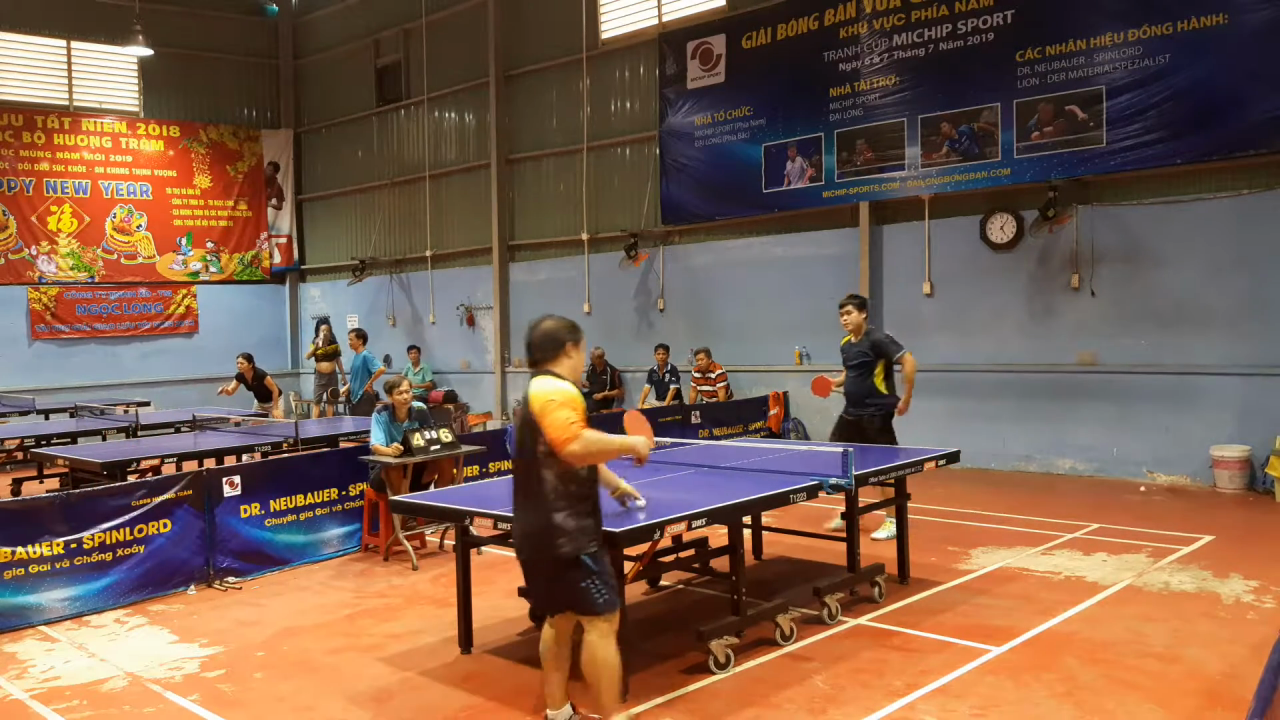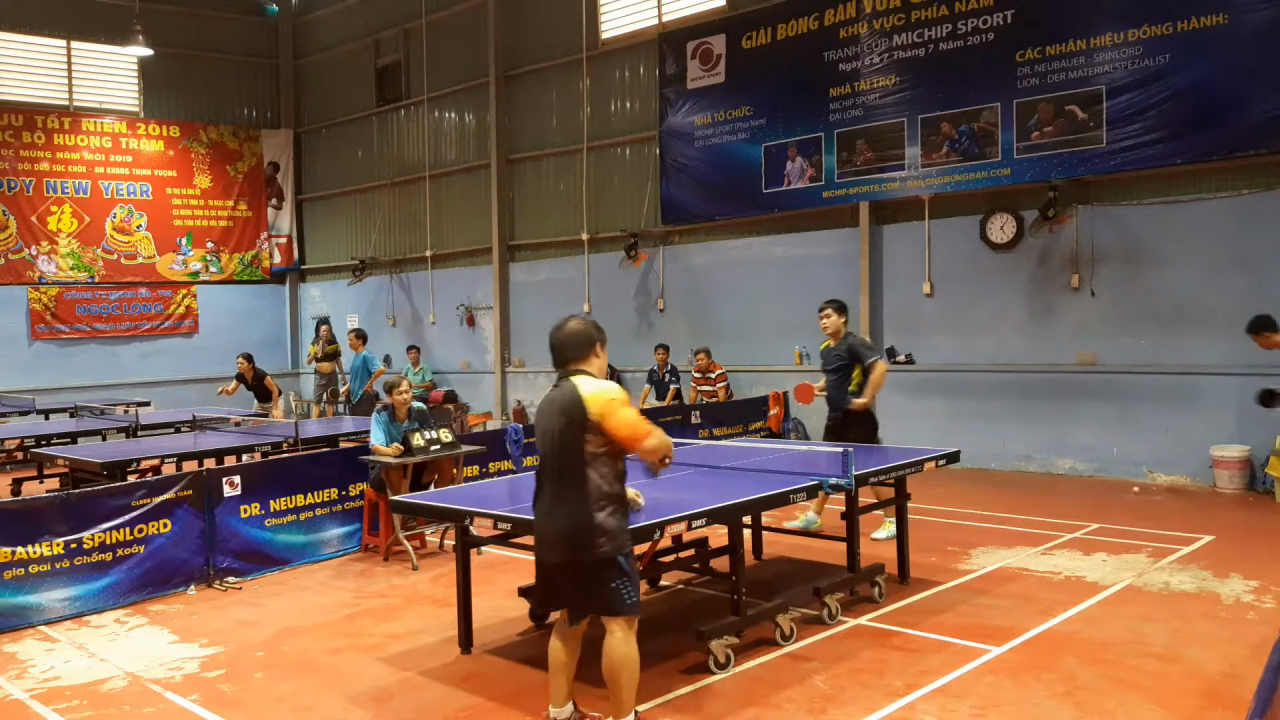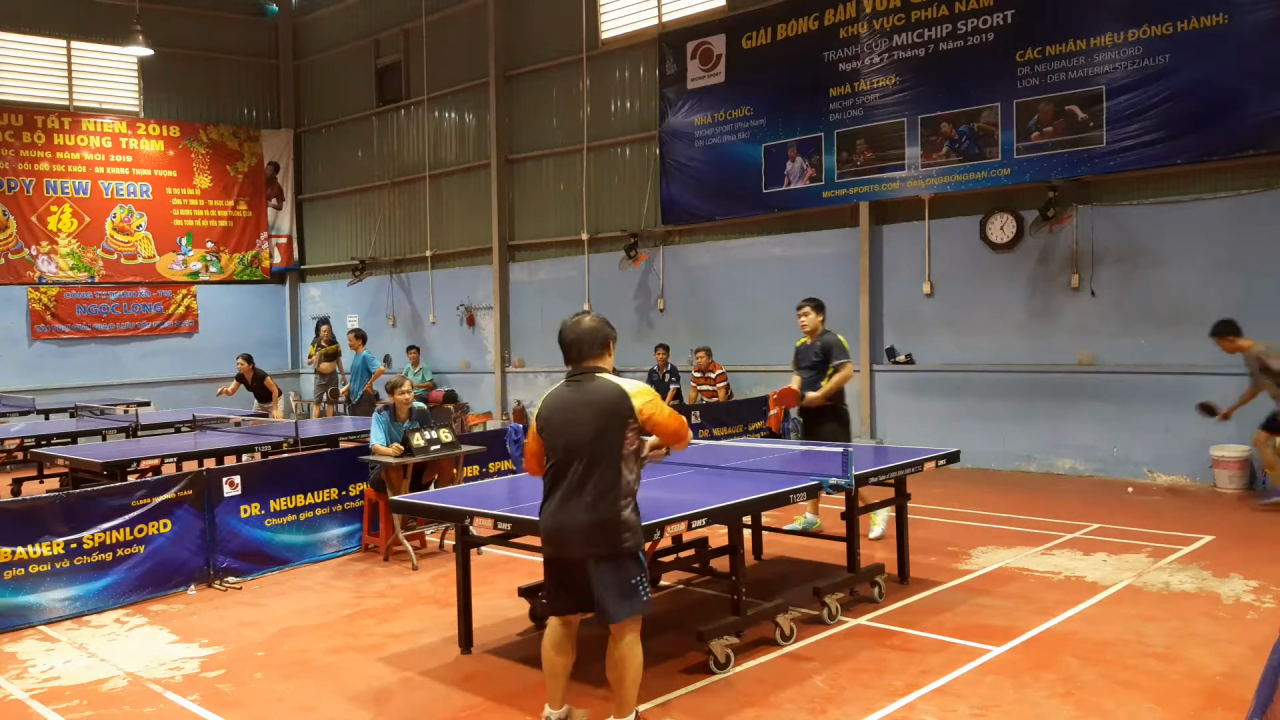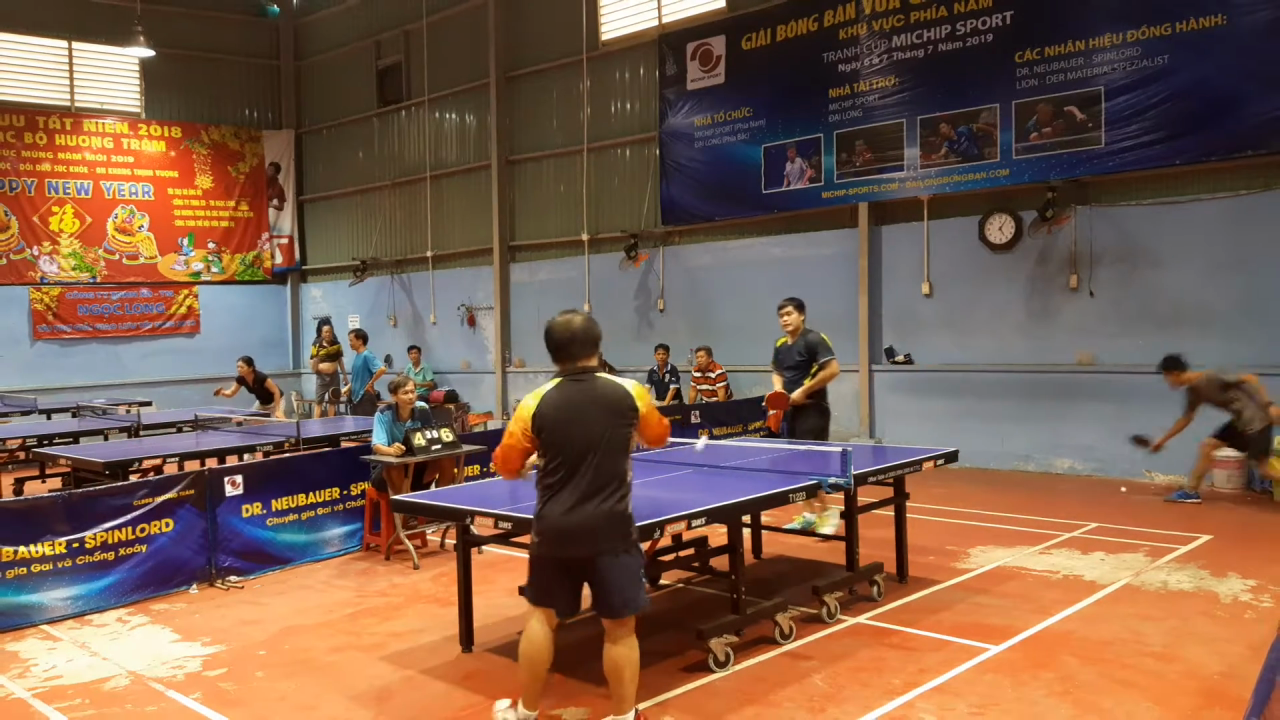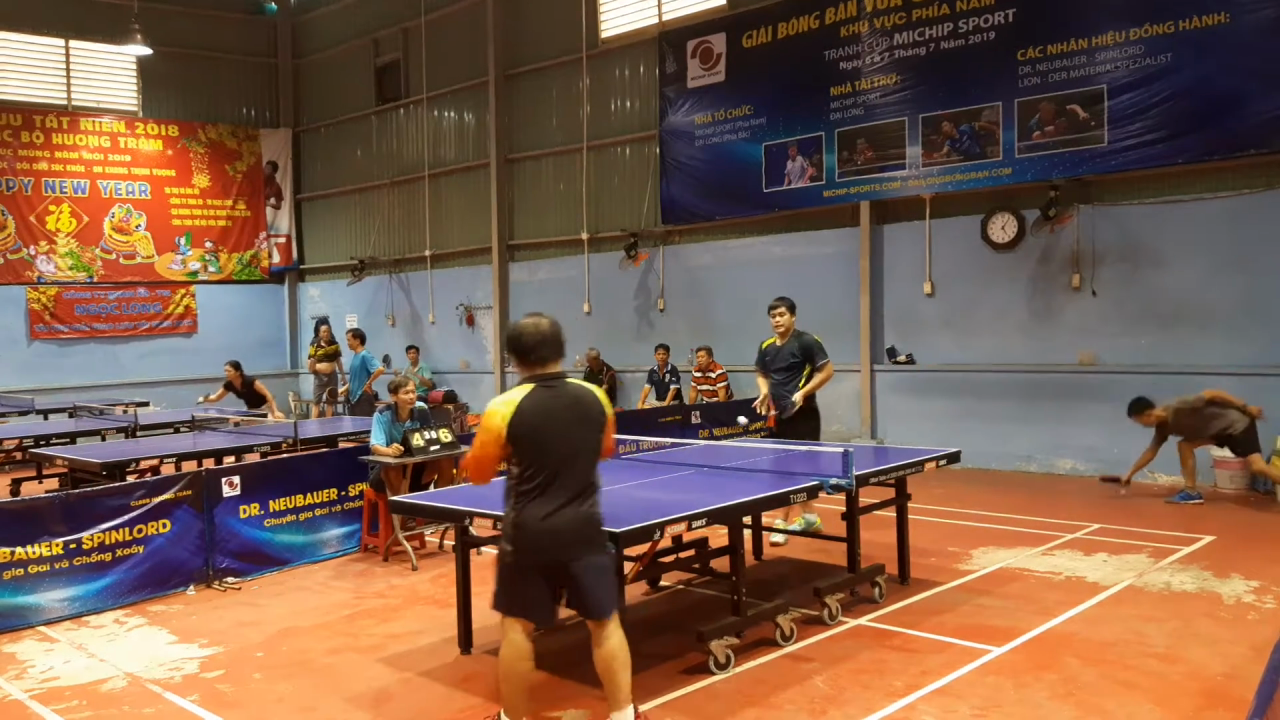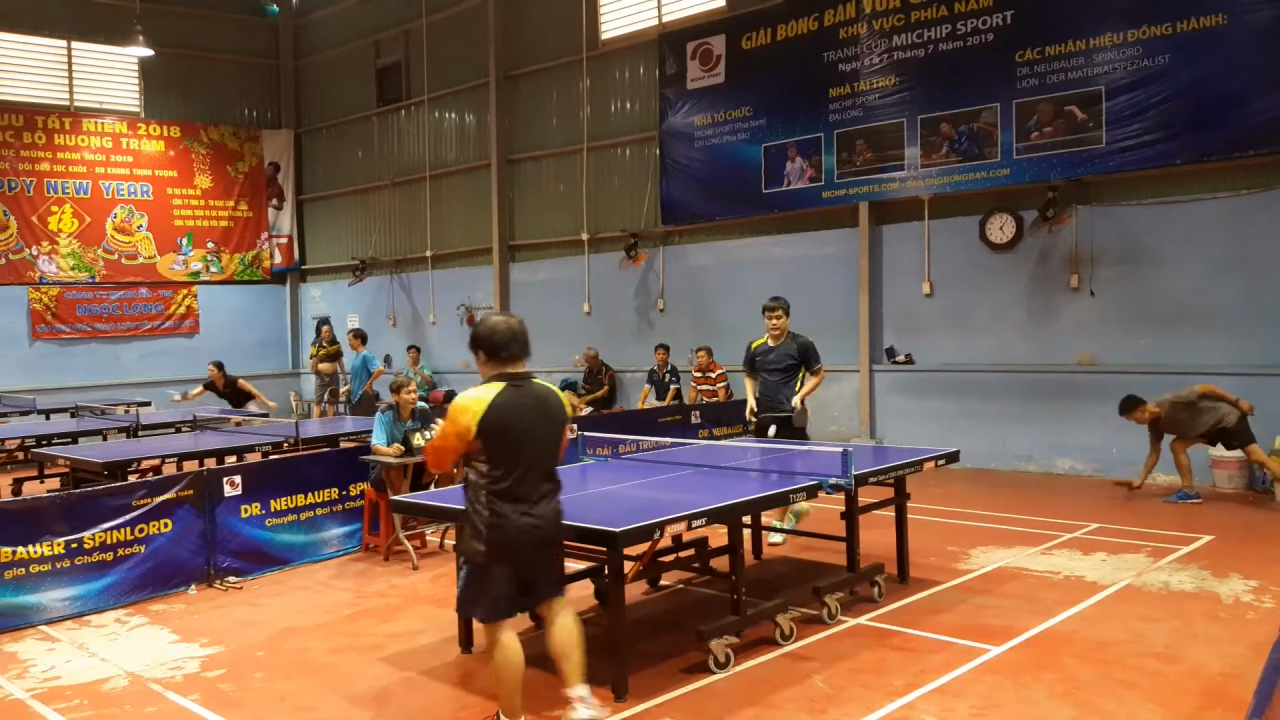
dt=0.2s
person 1, frame 1
left shoulder: (540, 393)
right shoulder: (555, 391)
right elbow: (575, 447)
left wrist: (614, 483)
right wrist: (631, 444)
left hip: (535, 531)
right hip: (563, 532)
left knee: (560, 620)
right knee: (602, 622)
person 1, frame 2
left shoulder: (550, 401)
right shoulder: (600, 393)
right elbow: (654, 446)
left wrist: (618, 487)
right wrist: (653, 452)
left hip: (550, 531)
right hip: (593, 533)
left knee: (569, 620)
right knee: (620, 623)
person 1, frame 3
left shoulder: (549, 402)
right shoulder: (631, 393)
left elbow: (535, 464)
right elbow: (681, 436)
right wrist: (649, 444)
left hip: (558, 529)
right hip: (610, 531)
left knee: (561, 618)
right knee: (624, 628)
person 1, frame 4
left shoulder: (536, 403)
right shoulder: (629, 392)
left elbow: (506, 466)
right elbow: (659, 436)
left hip: (555, 530)
right hip: (610, 528)
left knee: (542, 617)
right knee: (620, 627)
person 1, frame 5
left shoulder: (503, 409)
right shoulder: (593, 399)
left elbow: (475, 472)
left wrist: (494, 451)
left hip: (527, 535)
right hip: (583, 531)
left knee: (518, 627)
right knee: (605, 624)
person 1, frame 6
left shoulder: (472, 404)
right shoulder: (556, 400)
left elbow: (437, 461)
left wrist: (442, 438)
left hip: (492, 534)
right hip: (544, 525)
left knee: (499, 627)
right knee: (555, 604)
person 2, frame 1
left shoulder: (878, 339)
right shoulder: (846, 344)
left elbow: (908, 361)
left wrist: (905, 397)
right wrist: (836, 382)
left hip: (876, 414)
right hip: (851, 413)
left ankle: (892, 520)
person 2, frame 2
left shoulder: (855, 343)
right shoulder: (825, 348)
left elbow: (880, 367)
left wrist: (868, 398)
right wrist: (818, 388)
left hip: (857, 418)
right hip: (835, 418)
left ankle: (891, 519)
right ankle: (813, 517)
person 2, frame 3
left shoulder: (831, 340)
right shoulder: (801, 346)
left elbow: (847, 372)
left wrist: (820, 394)
right wrist: (794, 389)
left hip: (832, 413)
right hip: (811, 414)
left ankle: (878, 511)
right ankle: (811, 517)
person 2, frame 4
left shoulder: (813, 339)
right shoulder: (780, 345)
left elbow: (832, 369)
left wrist: (804, 391)
right wrist: (777, 389)
left hip: (813, 409)
right hip: (794, 411)
left ankle: (830, 513)
right ankle: (809, 516)
person 2, frame 5
left shoulder: (806, 341)
right shoulder: (766, 347)
left elbow: (827, 371)
right elbow: (762, 375)
left wrist: (803, 393)
right wrist: (764, 393)
left hip: (803, 414)
right hip: (781, 415)
left ankle: (783, 523)
right ankle: (810, 517)
person 2, frame 6
left shoulder: (802, 344)
right shoulder: (755, 347)
left elbow: (818, 374)
right elbow: (750, 376)
left wrist: (801, 395)
right wrist: (750, 398)
left hip: (791, 418)
right hip: (764, 416)
left ankle: (780, 522)
right ankle: (797, 506)
